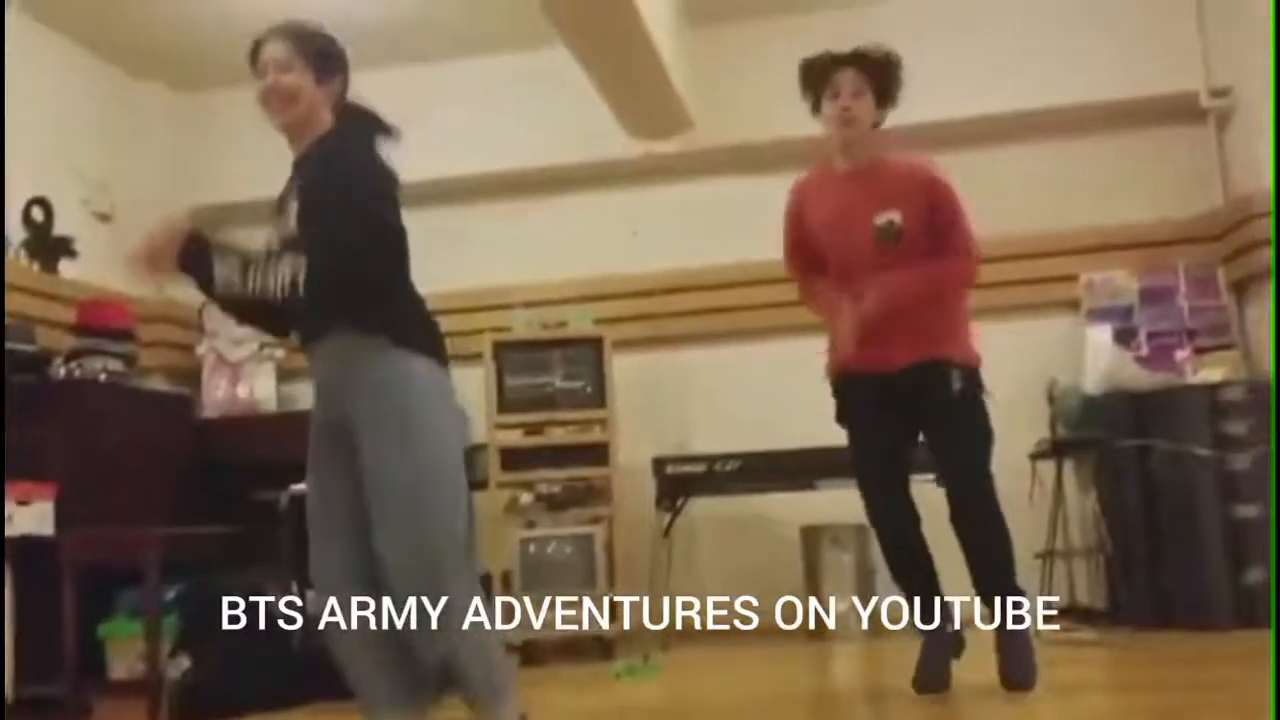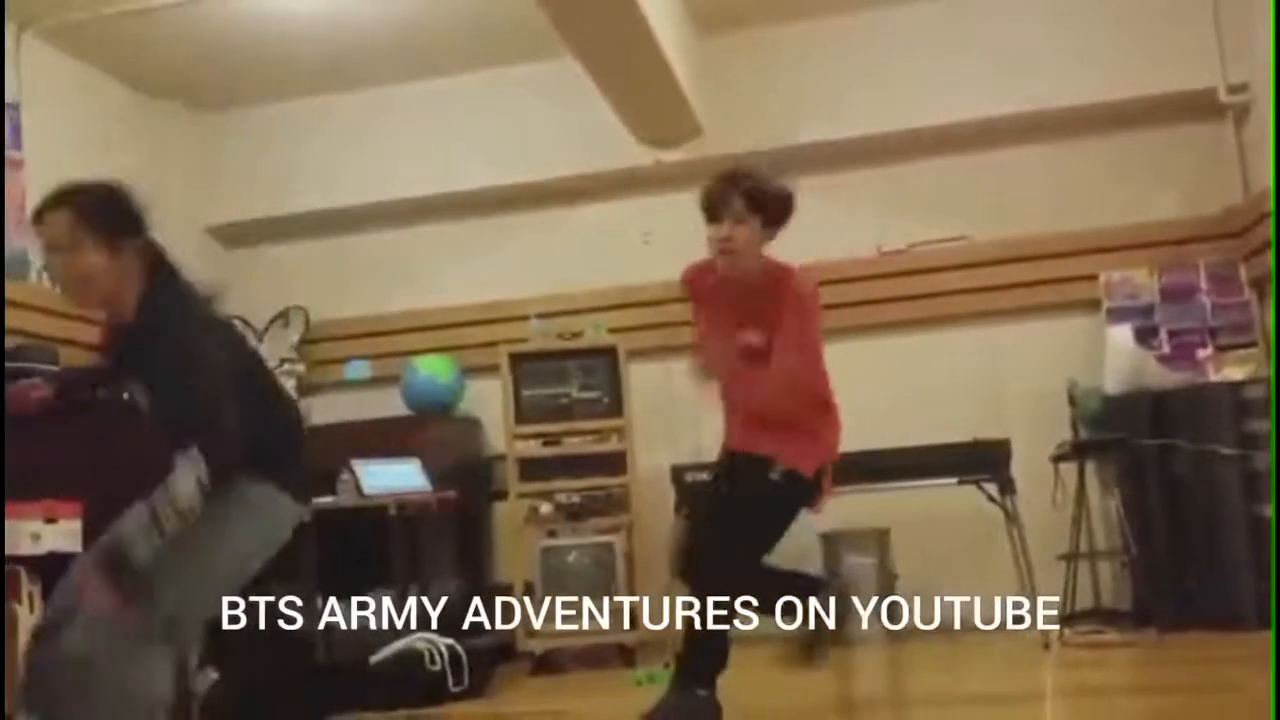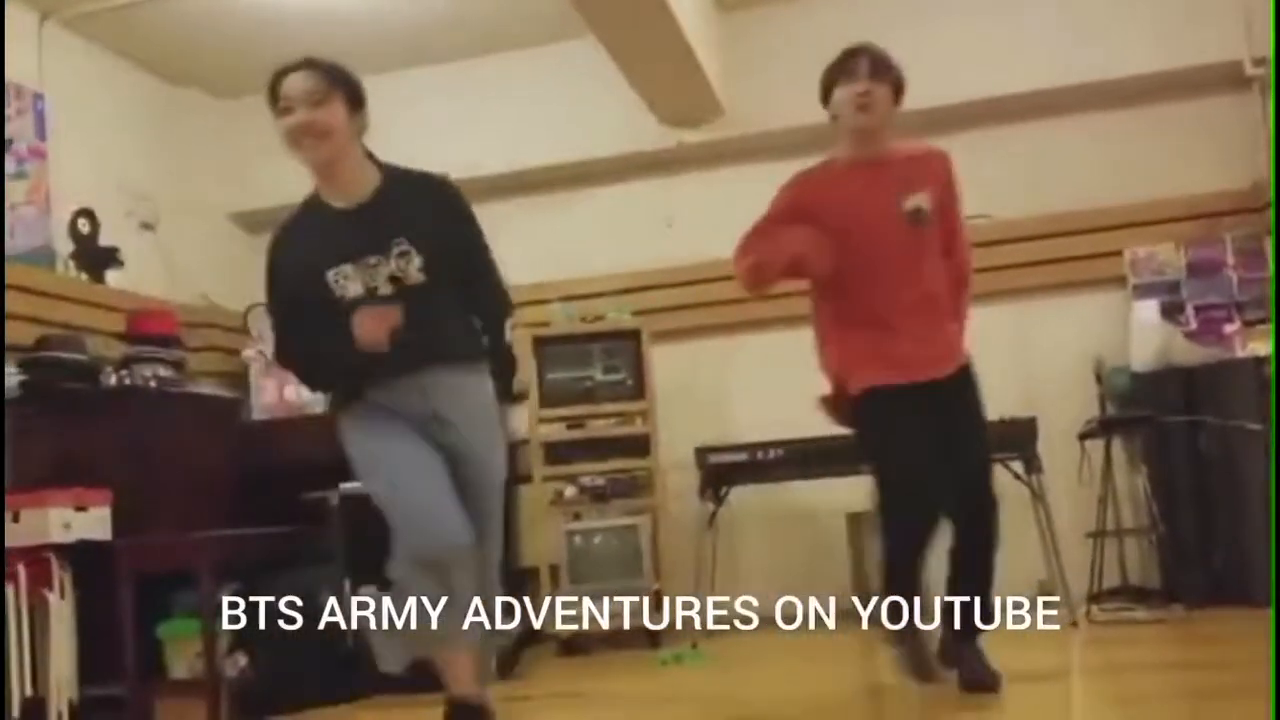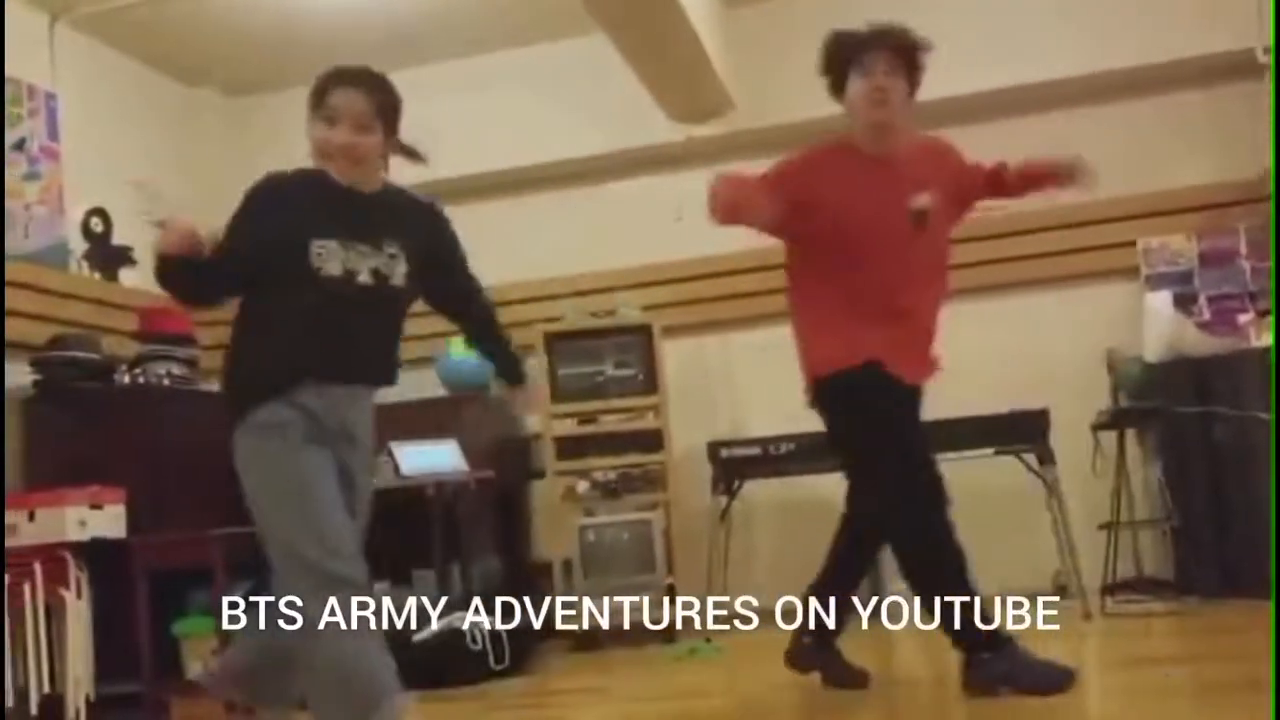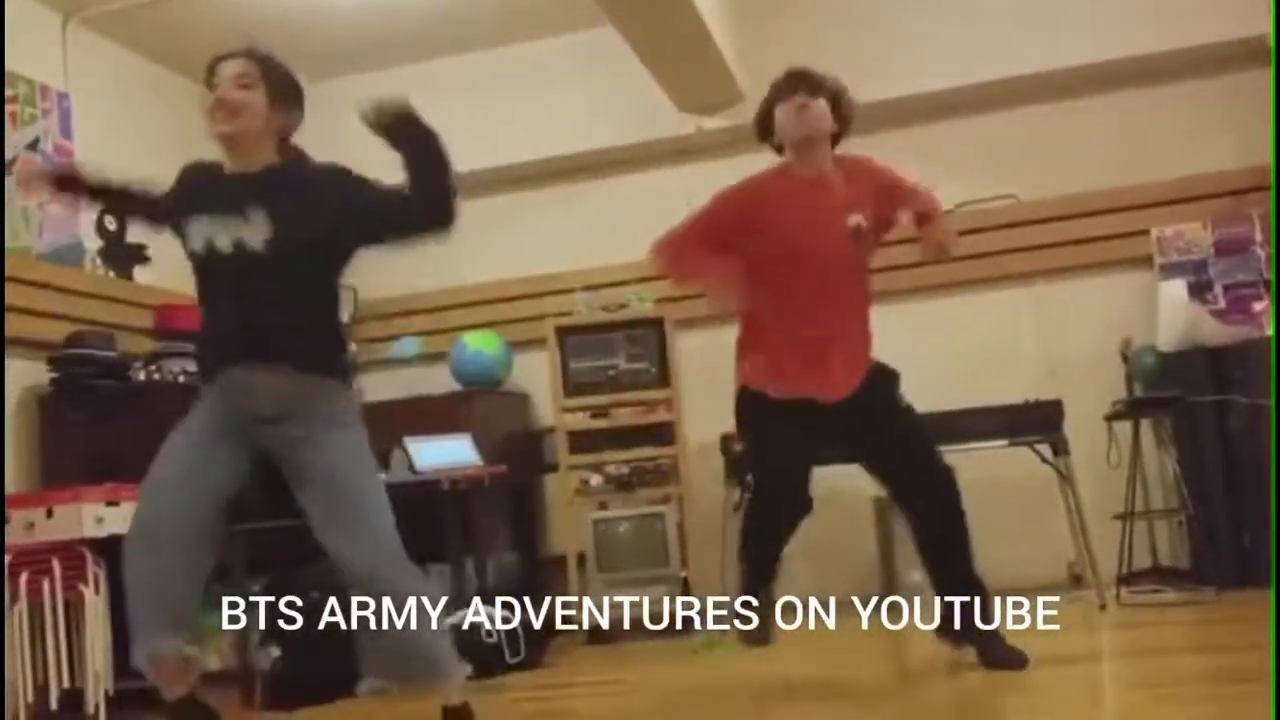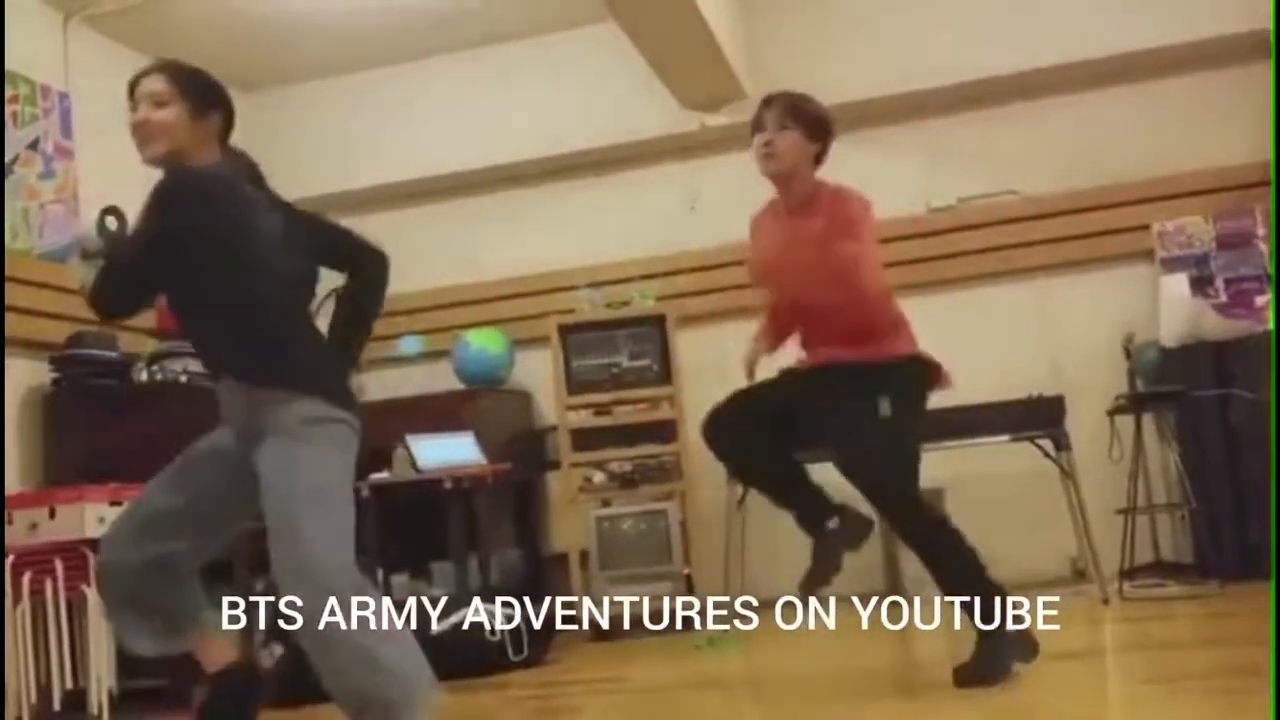
dt=0.7s
person 1, frame 1
left shoulder: (345, 160)
right shoulder: (308, 184)
left elbow: (308, 276)
right elbow: (283, 312)
left wrist: (194, 253)
right wrist: (193, 260)
left hip: (395, 369)
right hip: (338, 380)
left knee: (425, 569)
right knee: (346, 583)
person 1, frame 2
left shoulder: (177, 328)
right shoulder: (133, 317)
left elbow: (213, 451)
left wrist: (126, 561)
right wrist: (56, 389)
left hip: (258, 489)
right hip: (211, 482)
left knee: (113, 634)
right knee: (73, 615)
person 1, frame 3
left shoulder: (430, 197)
right shoulder: (295, 243)
left elbow: (488, 292)
right elbow: (294, 353)
left wrist: (502, 379)
right wrist: (348, 338)
left hip: (459, 394)
right hip: (374, 411)
left knee: (476, 561)
right knee: (437, 540)
person 1, frame 4
left shoulder: (420, 223)
right shoulder: (277, 199)
left elbow: (466, 304)
right elbow: (209, 287)
left wrist: (511, 370)
right wrist: (179, 259)
left hip: (352, 416)
right hip: (275, 415)
left knee: (311, 591)
right knee: (329, 586)
person 1, frame 5
left shoulder: (317, 190)
right shoulder: (199, 185)
left elbow: (432, 212)
left wrist: (412, 134)
right wrist: (83, 186)
left hip: (313, 400)
right hip: (226, 398)
left knee: (375, 562)
right knee: (158, 532)
person 1, frame 6
left shoulder: (185, 194)
right shoulder: (255, 205)
left elbow: (113, 297)
right elbow: (366, 260)
left wrist: (126, 253)
right wrist: (337, 353)
left hip: (300, 412)
right hip: (251, 415)
left knee: (316, 586)
right knee: (130, 553)
person 2, frame 1
left shoulder: (918, 180)
right shoulder: (806, 196)
left elbow: (961, 263)
left wrist: (888, 293)
right wrist: (838, 308)
left hip: (938, 358)
right hip: (864, 372)
left knee: (971, 500)
right knee: (886, 509)
left ankle: (1012, 630)
right ankle: (938, 633)
person 2, frame 2
left shoulder: (793, 293)
right shoulder: (700, 281)
left elbow: (788, 393)
left wrist: (733, 373)
left hip: (794, 447)
right hip: (747, 441)
left knee: (717, 560)
right knee: (708, 549)
right ankle: (812, 596)
person 2, frame 3
left shoulder: (932, 166)
right shoulder: (811, 189)
right elbow: (750, 266)
left wrist: (951, 321)
right wrist: (791, 249)
left hip: (942, 363)
right hip: (872, 374)
left knee: (975, 505)
right knee: (913, 505)
left ankle: (962, 637)
right ankle: (903, 615)
person 2, frame 4
left shoulder: (936, 158)
right shoulder: (811, 170)
left elbow: (978, 184)
right elbow: (732, 197)
left wrist: (1041, 174)
right wrist: (746, 197)
left hip: (905, 357)
right hip: (845, 358)
left knee: (883, 499)
right knee: (917, 496)
left ankle: (814, 636)
right ankle: (986, 650)
person 2, frame 5
left shoulder: (865, 178)
right shoulder: (754, 198)
left elbow: (912, 198)
right elbow: (671, 249)
left wrist: (933, 222)
right wrist: (715, 275)
left hip: (854, 375)
right hip: (776, 386)
left knee: (931, 487)
right knee: (779, 505)
left ankle: (967, 618)
right ankle: (753, 598)
person 2, frame 6
left shoulder: (845, 209)
right shoulder: (767, 222)
left elbow: (862, 288)
left wrist: (779, 263)
right wrist: (768, 337)
left hip: (881, 364)
right hip: (823, 368)
left knee: (891, 492)
right knee: (727, 429)
left ankle: (999, 626)
right ankle: (832, 524)
